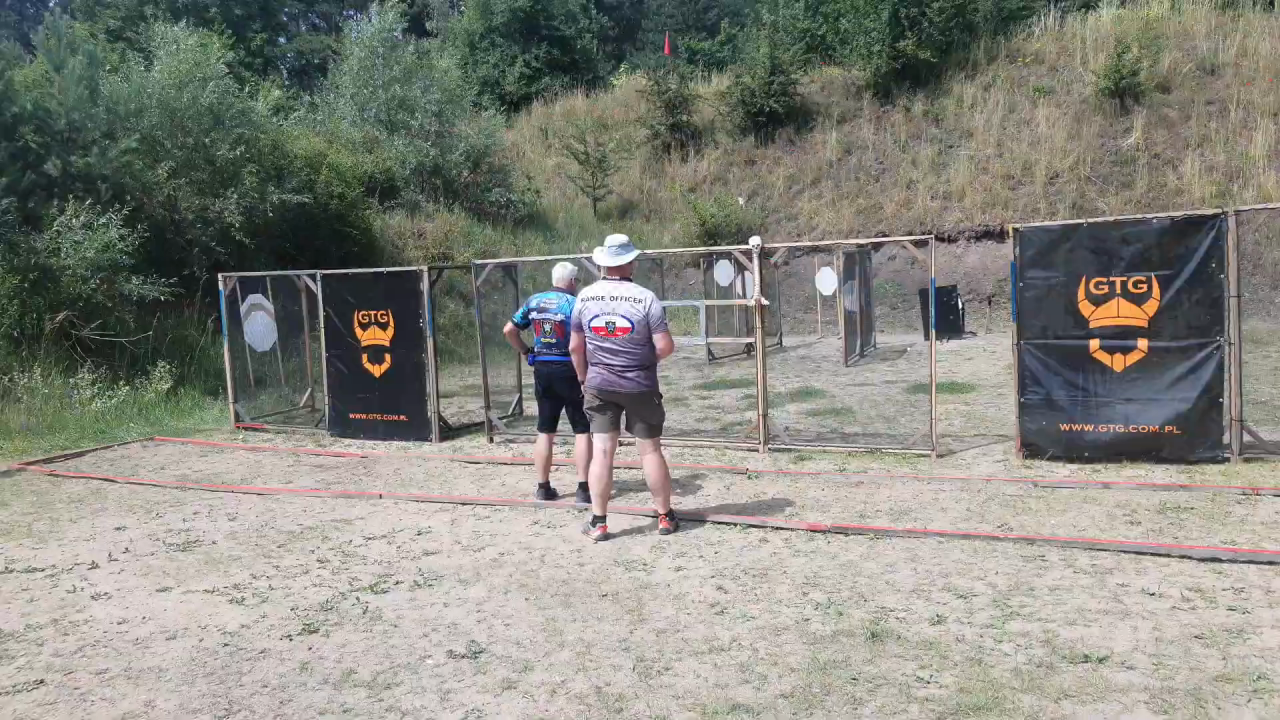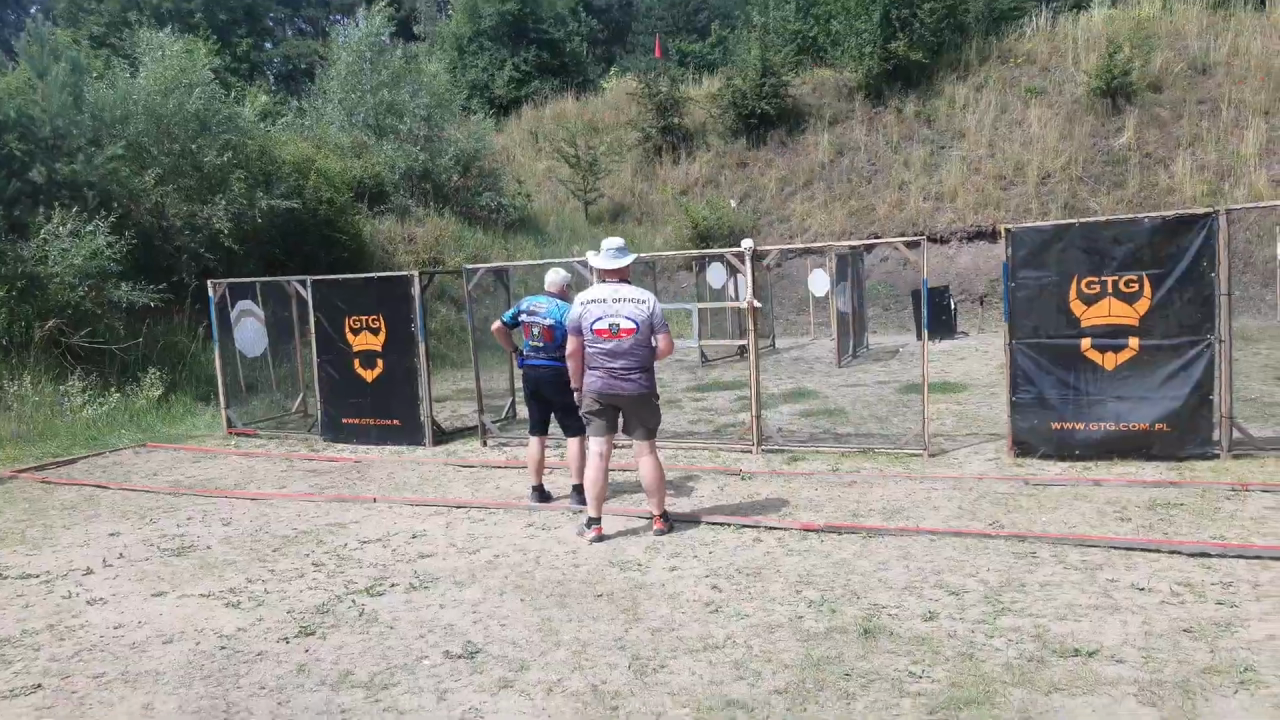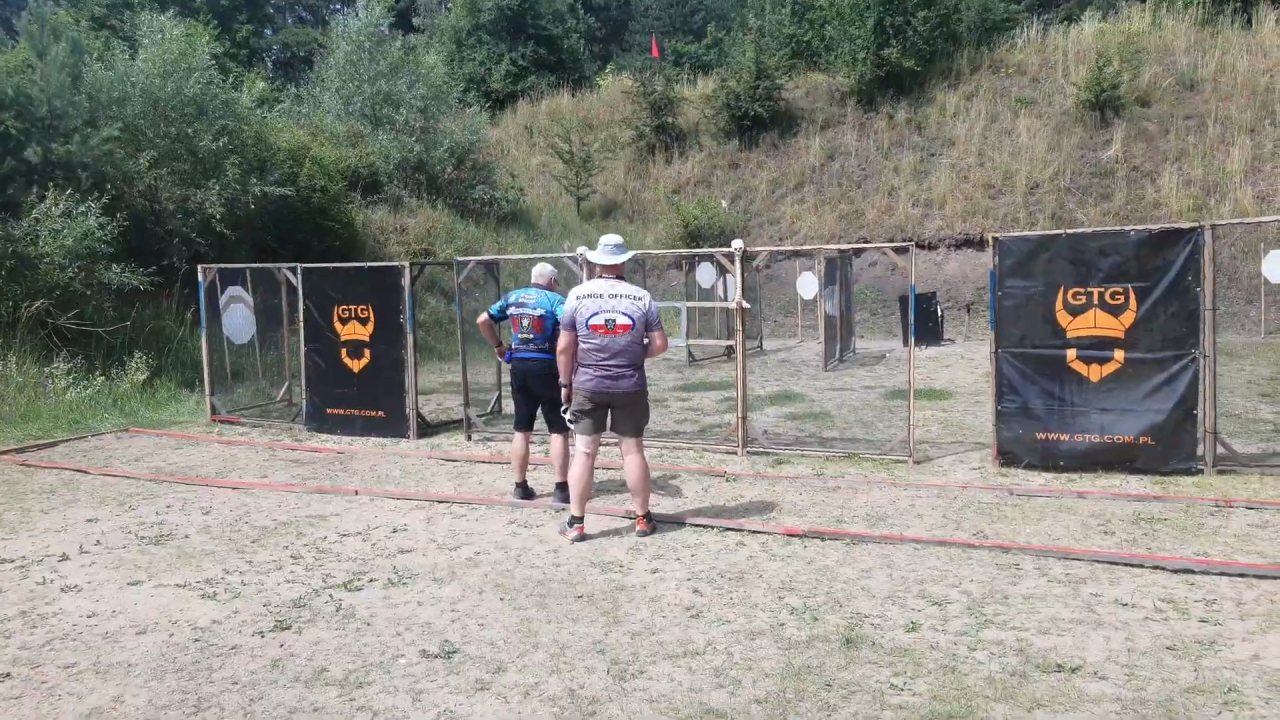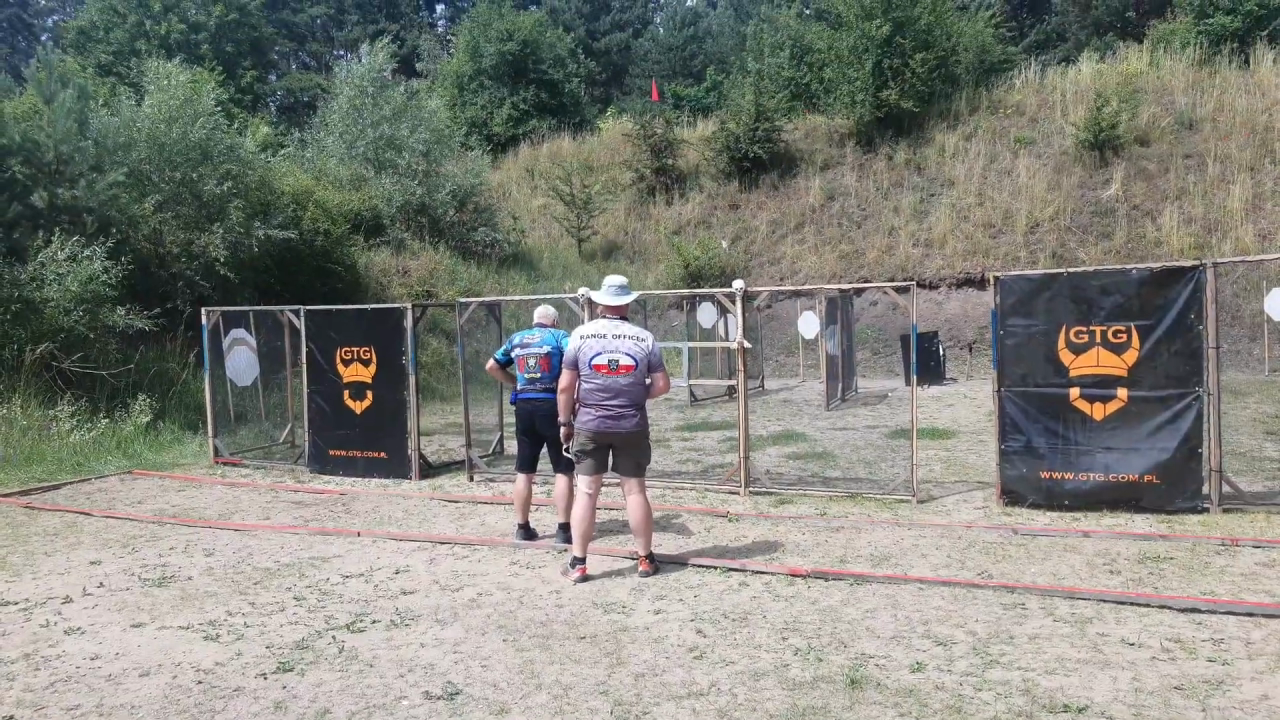
dt=0.4s
person 1, frame 1
left shoulder: (585, 297)
right shoulder: (645, 297)
left elbow: (576, 347)
right elbow: (665, 347)
left wrist: (585, 379)
right wrist: (648, 357)
left hip: (600, 385)
right hip: (640, 386)
left knee: (602, 451)
right knee: (650, 450)
left ankle: (598, 522)
right ankle: (665, 516)
person 1, frame 2
left shoulder: (583, 301)
right shoulder: (646, 299)
left elbow: (573, 352)
right elbow: (665, 347)
left wrist: (577, 386)
left hip: (597, 387)
right hip: (639, 388)
left knee: (597, 453)
right knee: (646, 452)
left ankle: (593, 524)
right ankle: (659, 518)
person 1, frame 3
left shoulder: (578, 295)
right shoulder: (641, 297)
left elbow: (564, 348)
right elbow: (660, 345)
left wrist: (565, 383)
left hip: (588, 385)
right hip: (630, 386)
left knee: (584, 451)
right knee: (633, 450)
left ankle: (575, 522)
right ankle: (642, 519)
person 1, frame 4
left shoulder: (581, 335)
right shoulder: (644, 338)
left elbow: (565, 387)
right elbow: (662, 385)
left wrist: (565, 421)
left hip: (589, 424)
right hip: (631, 426)
left knee: (586, 492)
right knee: (635, 491)
left ankle: (578, 563)
right ankle: (645, 560)
person 2, frame 1
left shoulder: (533, 301)
right shoulder: (574, 303)
left elbow: (509, 330)
left wrist: (526, 352)
left hip: (542, 370)
right hip: (569, 370)
left knee: (545, 431)
right knee: (583, 430)
left ankle: (543, 487)
right ankle: (584, 489)
person 2, frame 2
left shoulder: (524, 304)
right shoulder: (564, 309)
left elbow: (497, 328)
left wrist: (515, 350)
left hip: (530, 373)
right hip: (556, 374)
left knee: (536, 434)
right knee: (575, 434)
left ankle: (537, 490)
right ankle: (578, 492)
person 2, frame 3
left shoulder: (512, 297)
right shoulder: (554, 299)
left elbow: (483, 320)
left wrist: (497, 345)
left hip: (519, 367)
right hip: (546, 367)
left knee: (521, 429)
right knee: (559, 430)
left ankle: (520, 486)
right ankle: (561, 489)
person 2, frame 4
left shoulder: (516, 339)
right shoulder: (558, 335)
left elbow: (492, 367)
left hip: (524, 407)
right hip: (552, 406)
left knee: (524, 471)
right knee: (563, 471)
left ankle: (523, 528)
right ankle: (563, 530)
